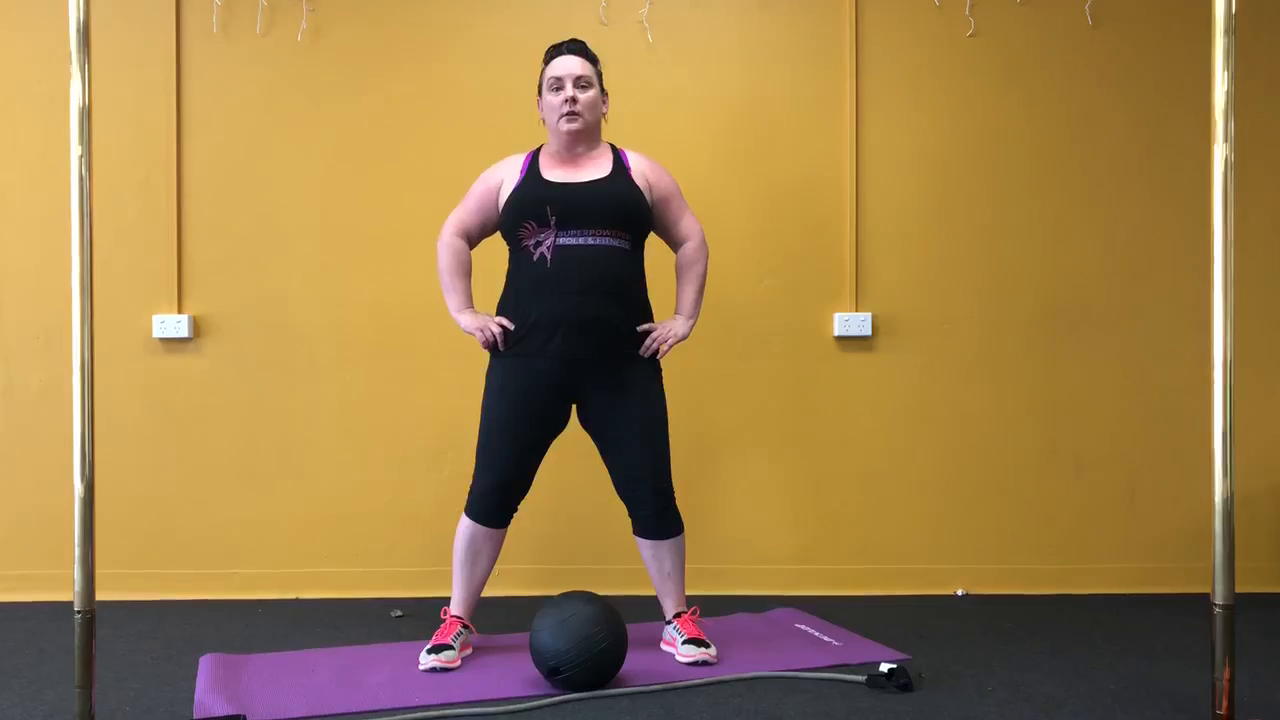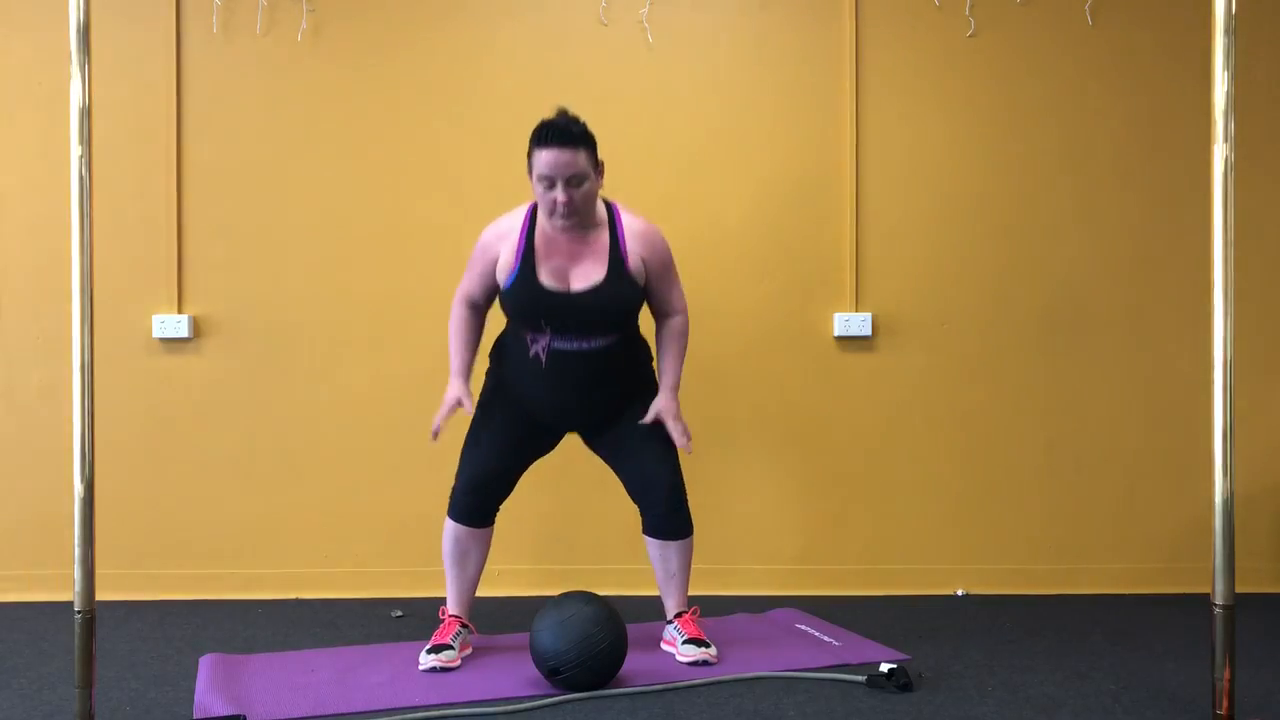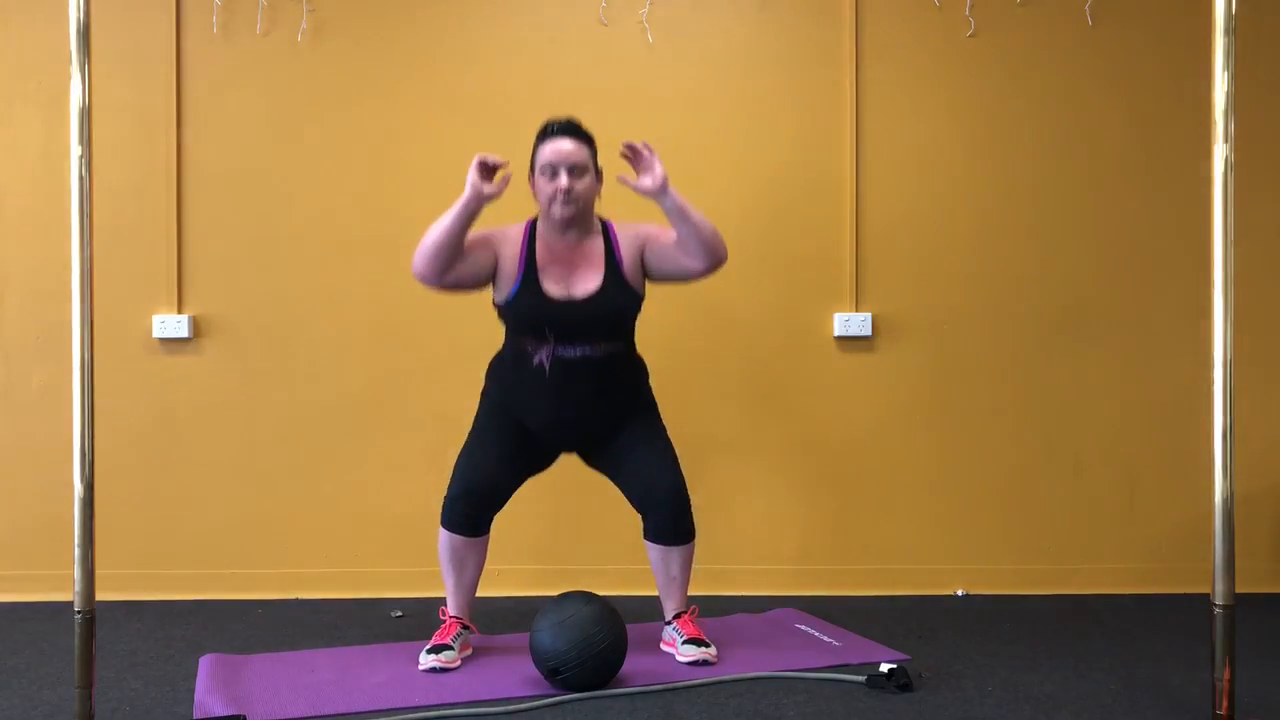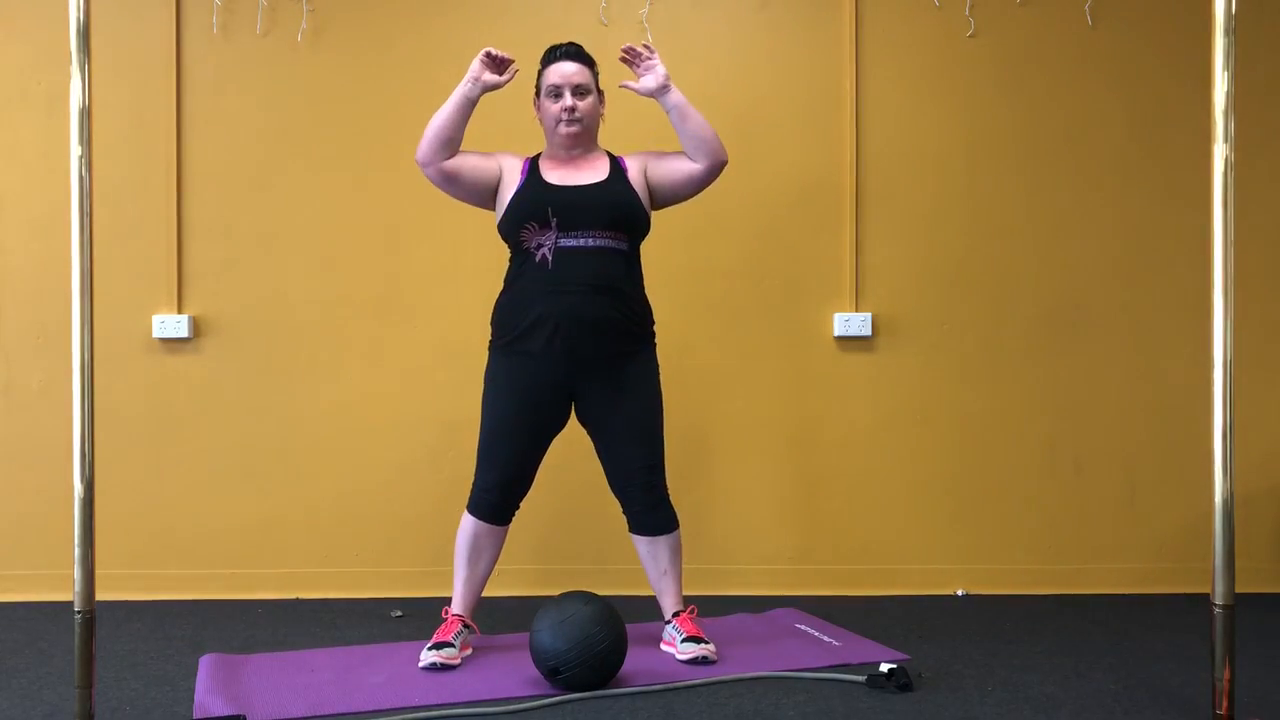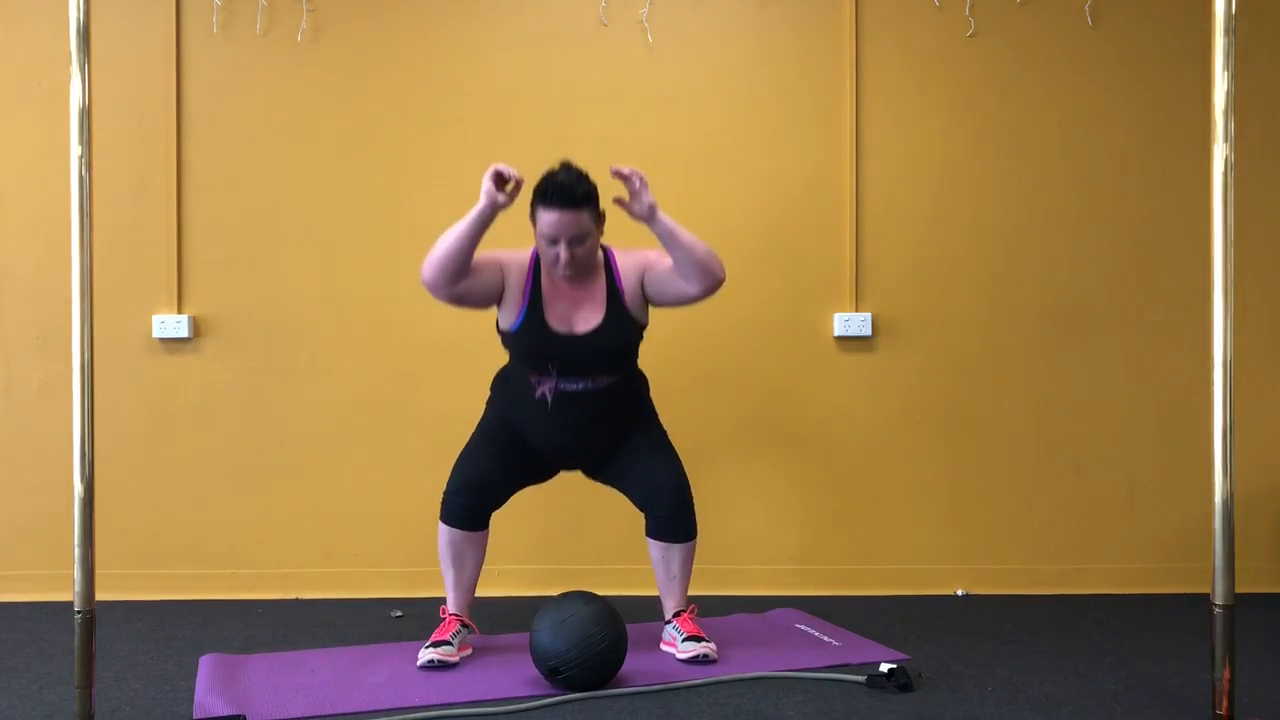
dt=0.7s
person 1, frame 1
left shoulder: (640, 172)
right shoulder: (510, 175)
left elbow: (690, 241)
right elbow: (453, 237)
left wrist: (684, 318)
right wrist: (464, 313)
left hip: (622, 364)
right hip: (528, 361)
left knee: (650, 492)
right knee: (493, 490)
left ankle: (679, 620)
right ankle: (456, 624)
person 1, frame 2
left shoulder: (639, 237)
right shoulder: (505, 235)
left elbow: (672, 313)
right elbow: (469, 303)
left wrist: (669, 393)
right wrist: (457, 379)
left hip: (622, 401)
right hip: (520, 398)
left knee: (664, 492)
right knee: (472, 490)
left ankle: (679, 621)
right ankle: (455, 624)
person 1, frame 3
left shoulder: (631, 245)
right shoulder: (505, 248)
left elbow: (710, 257)
right elbow: (428, 270)
left wrist: (665, 194)
right wrist: (470, 200)
left hip: (618, 413)
right hip: (520, 413)
left knee: (668, 499)
right knee: (467, 497)
left ankle: (679, 621)
right ankle: (455, 625)
person 1, frame 4
left shoulder: (635, 173)
right shoulder: (509, 175)
left elbow: (710, 161)
right elbow: (432, 160)
left wrist: (664, 92)
right wrist: (472, 87)
left hip: (620, 359)
right hip: (527, 356)
left knee: (643, 489)
right knee: (495, 488)
left ankle: (677, 620)
right ankle: (457, 622)
person 1, frame 5
left shoulder: (633, 272)
right shoulder: (509, 274)
left elbow: (707, 279)
right elbow: (436, 279)
left wrist: (655, 219)
right wrist: (483, 212)
left hip: (619, 429)
right hip: (523, 428)
left knee: (671, 496)
right knee: (465, 493)
left ankle: (678, 622)
right ankle: (455, 623)
